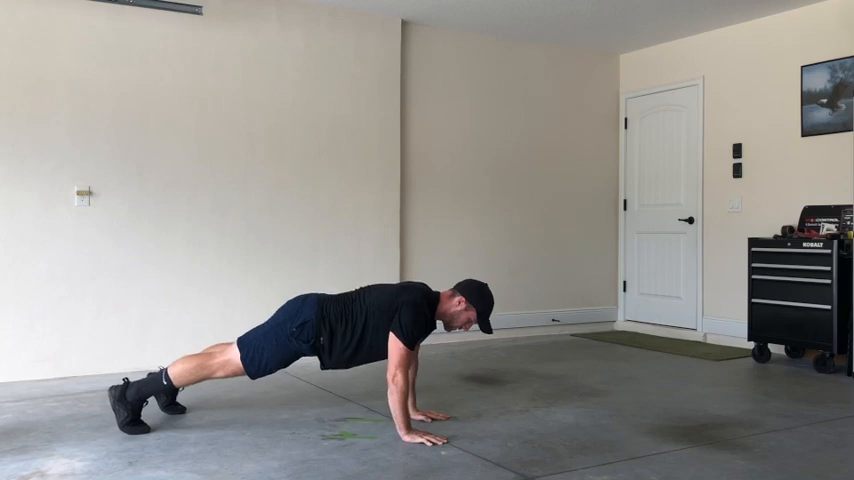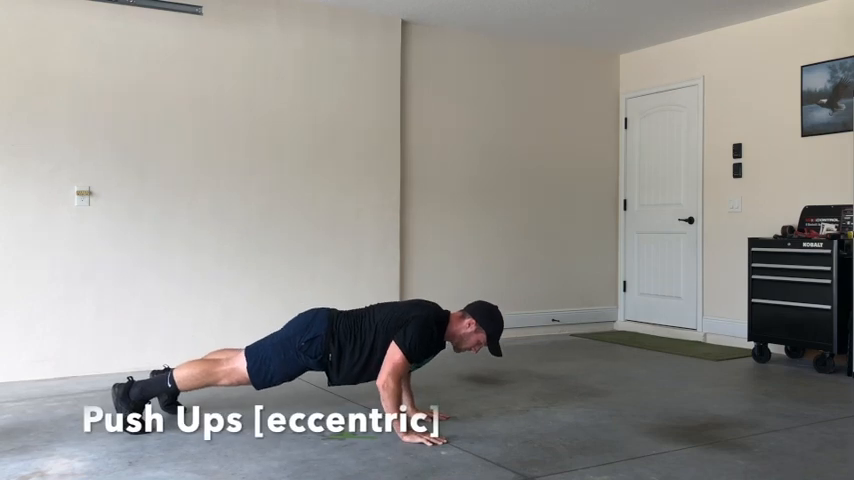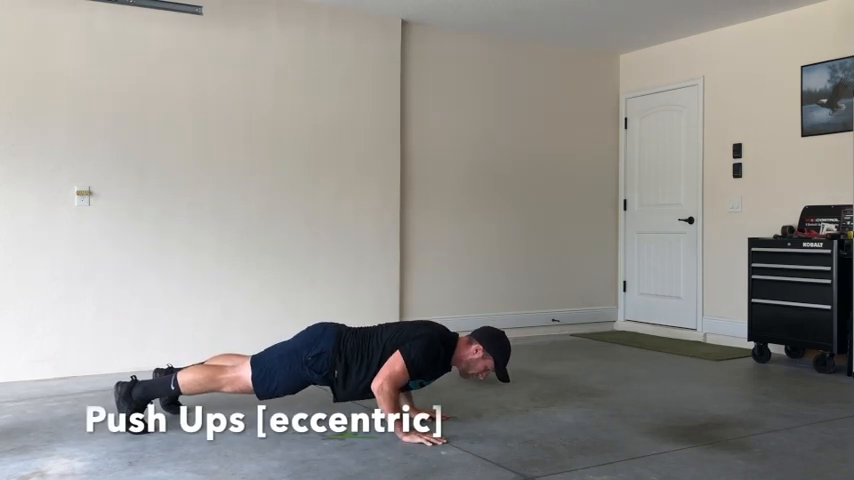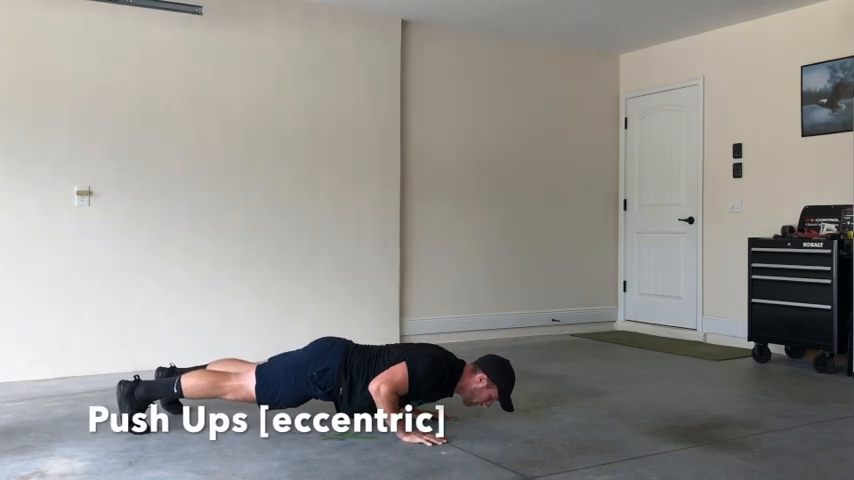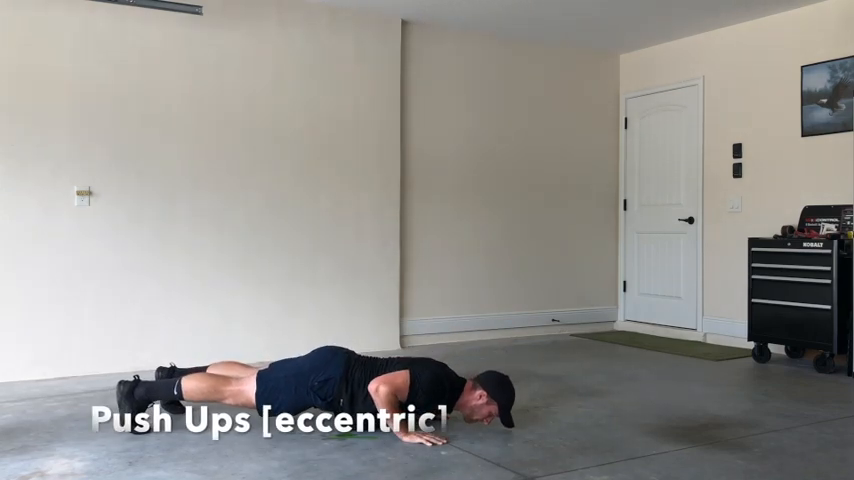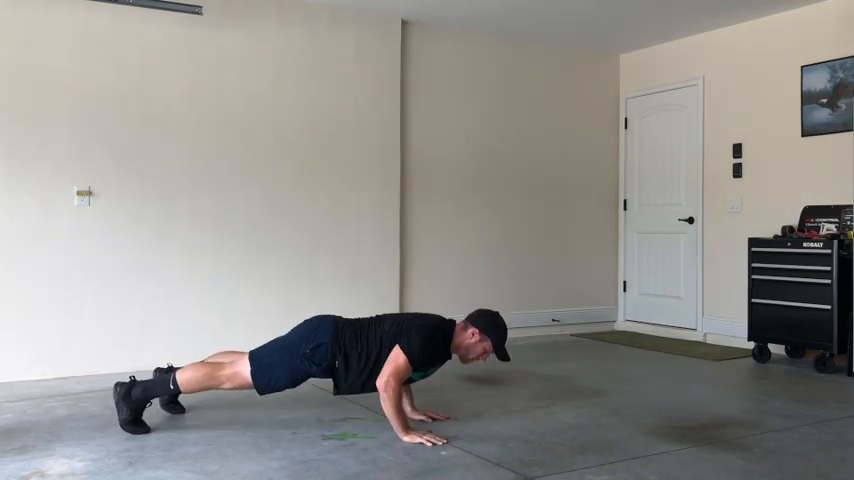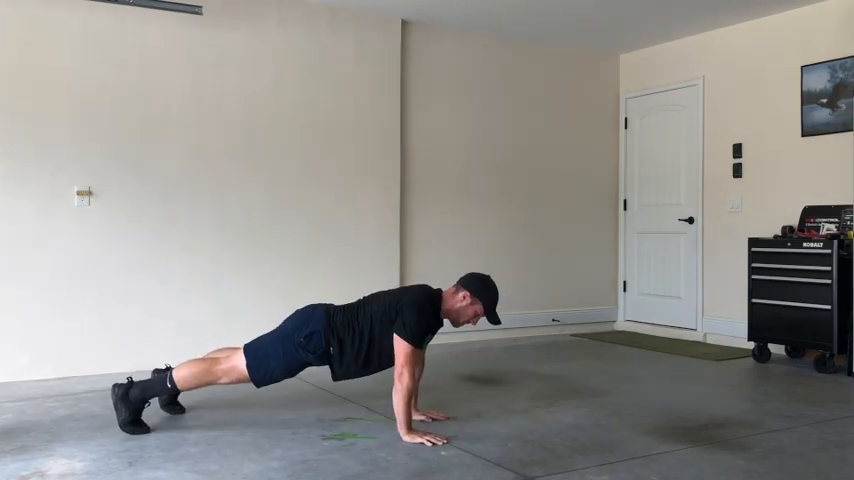
dt=0.7s
person 1, frame 1
left shoulder: (422, 303)
right shoulder: (416, 310)
left elbow: (409, 359)
right elbow: (395, 374)
left wrist: (414, 408)
right wrist: (405, 431)
left hip: (312, 322)
right hip: (307, 325)
left knee: (233, 354)
right knee: (225, 363)
left ankle: (163, 387)
right ankle: (131, 393)
person 1, frame 2
left shoulder: (431, 321)
right shoulder: (425, 328)
left elbow: (399, 361)
right elbow: (386, 379)
left wrist: (412, 409)
right wrist: (403, 430)
left hip: (321, 334)
right hip: (316, 340)
left knee: (240, 359)
right knee: (229, 371)
left ankle: (166, 380)
right ankle: (136, 391)
person 1, frame 3
left shoulder: (438, 342)
right shoulder: (433, 347)
right elbow: (381, 384)
left wrist: (411, 407)
right wrist: (403, 431)
left hip: (328, 347)
right hip: (322, 354)
left knee: (244, 366)
right knee: (233, 379)
left ankle: (171, 376)
right ankle: (138, 390)
person 1, frame 4
left shoulder: (443, 366)
right shoulder: (437, 369)
right elbow: (380, 386)
left wrist: (413, 409)
right wrist: (404, 431)
left hip: (332, 360)
right hip: (326, 369)
left knee: (248, 373)
right knee: (234, 386)
left ankle: (171, 375)
right ankle: (140, 391)
person 1, frame 5
left shoulder: (443, 383)
right shoulder: (437, 386)
right elbow: (380, 388)
left wrist: (418, 409)
right wrist: (405, 432)
left hip: (334, 368)
right hip: (328, 377)
left knee: (248, 377)
right knee: (234, 391)
left ankle: (173, 375)
right ankle: (139, 390)
person 1, frame 6
left shoulder: (439, 336)
right shoulder: (429, 337)
left elbow: (397, 368)
right elbow: (386, 382)
left wrist: (413, 408)
right wrist: (404, 431)
left hip: (329, 341)
right hip: (323, 345)
left knee: (244, 363)
right knee: (232, 375)
left ankle: (169, 376)
right ankle: (136, 391)
person 1, frame 7
left shoulder: (430, 307)
right shoulder: (420, 308)
left elbow: (415, 360)
right elbow: (403, 372)
left wrist: (414, 408)
right wrist: (406, 430)
left hip: (321, 333)
right hip: (315, 335)
left knee: (238, 358)
right knee: (230, 369)
left ankle: (166, 381)
right ankle: (134, 393)
